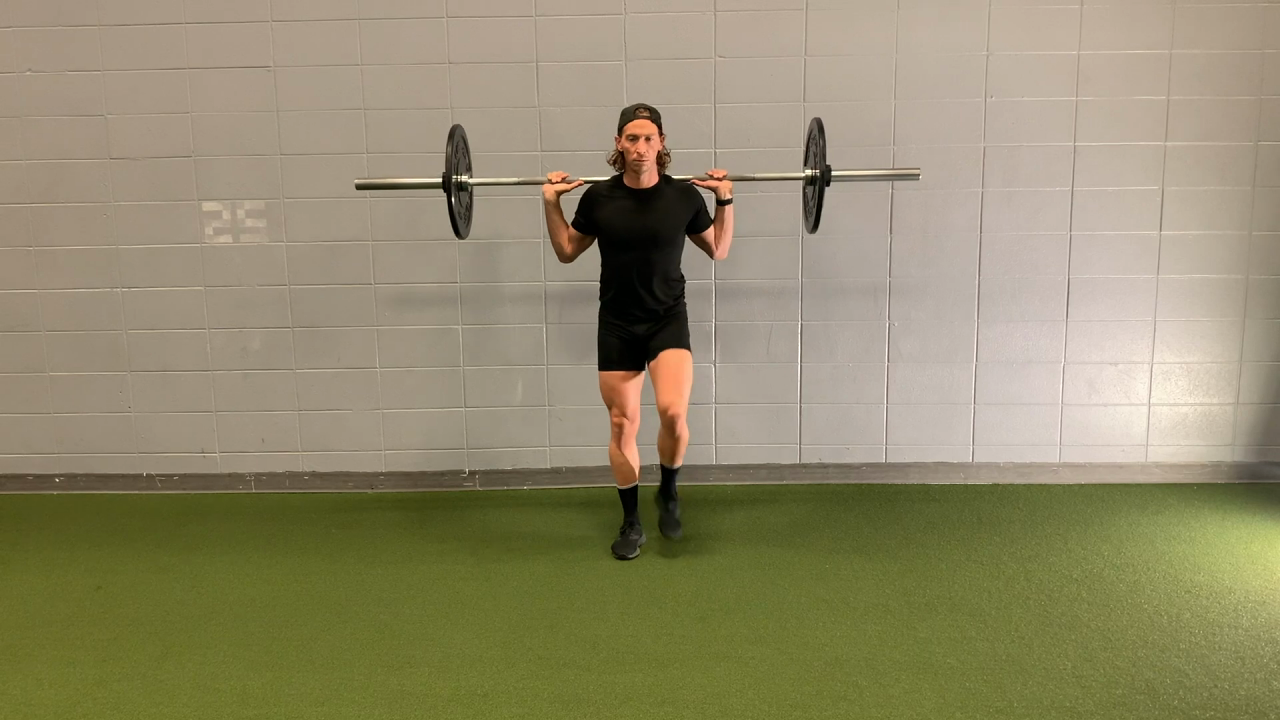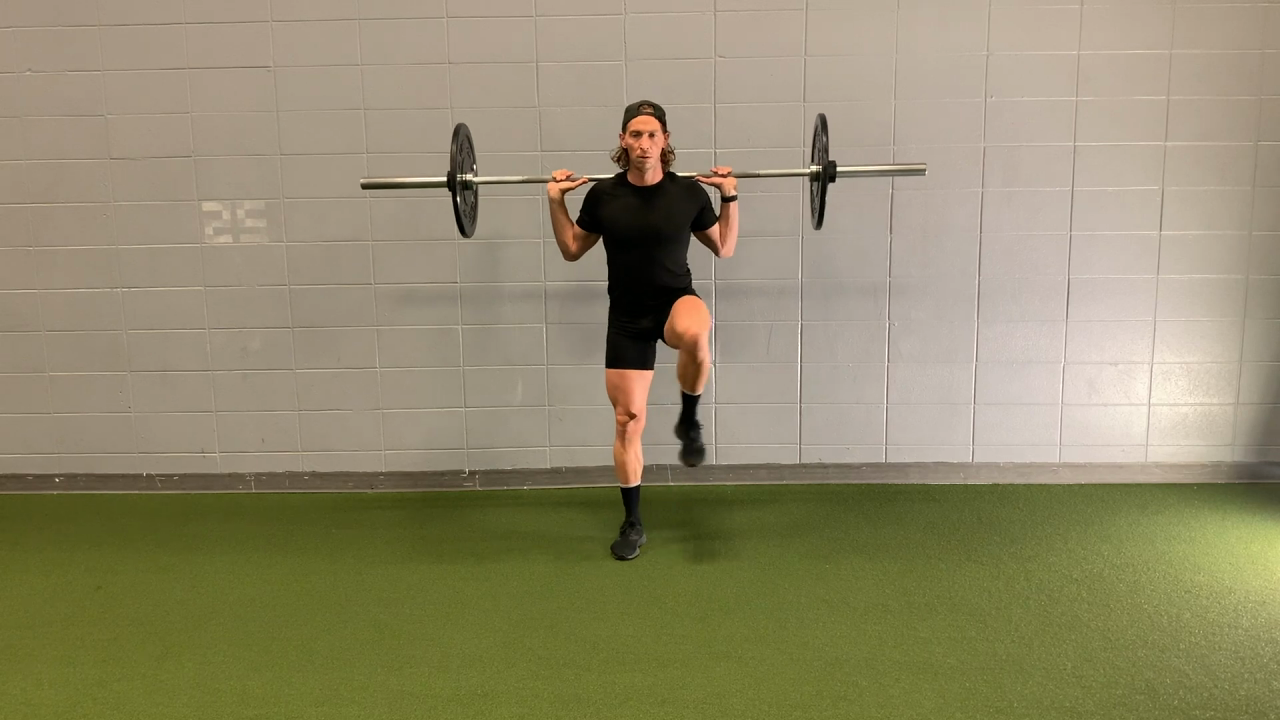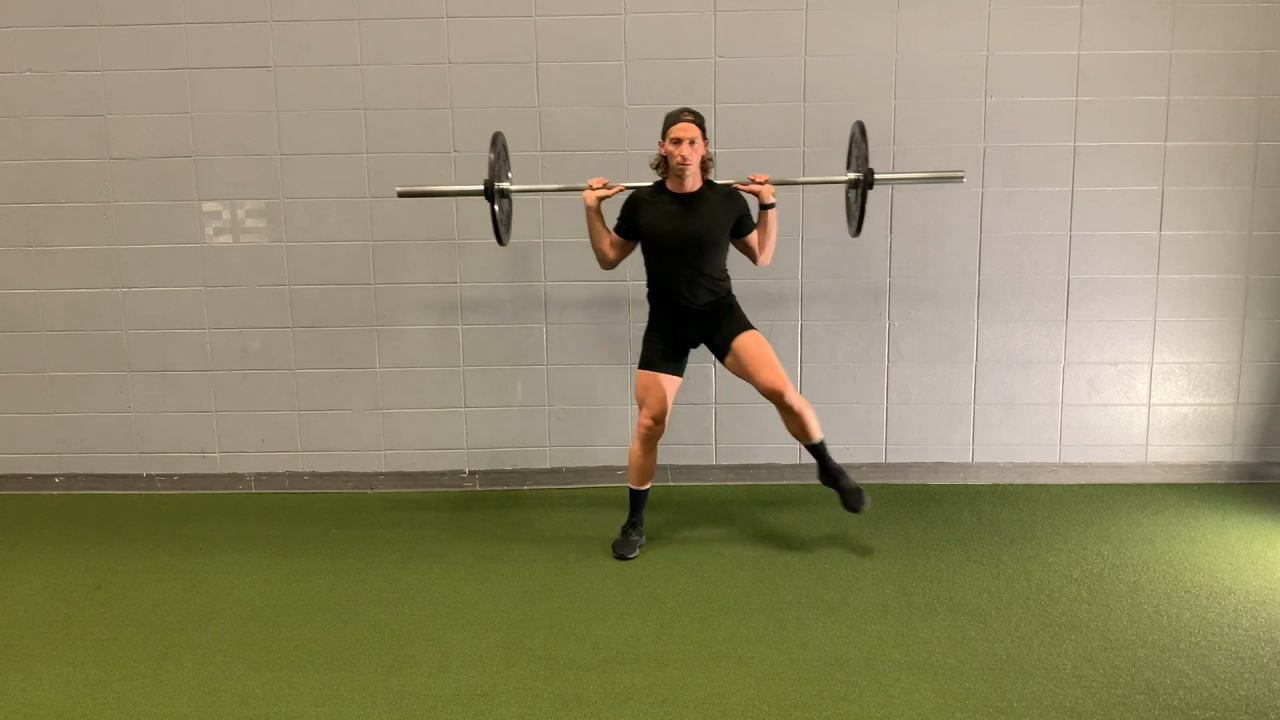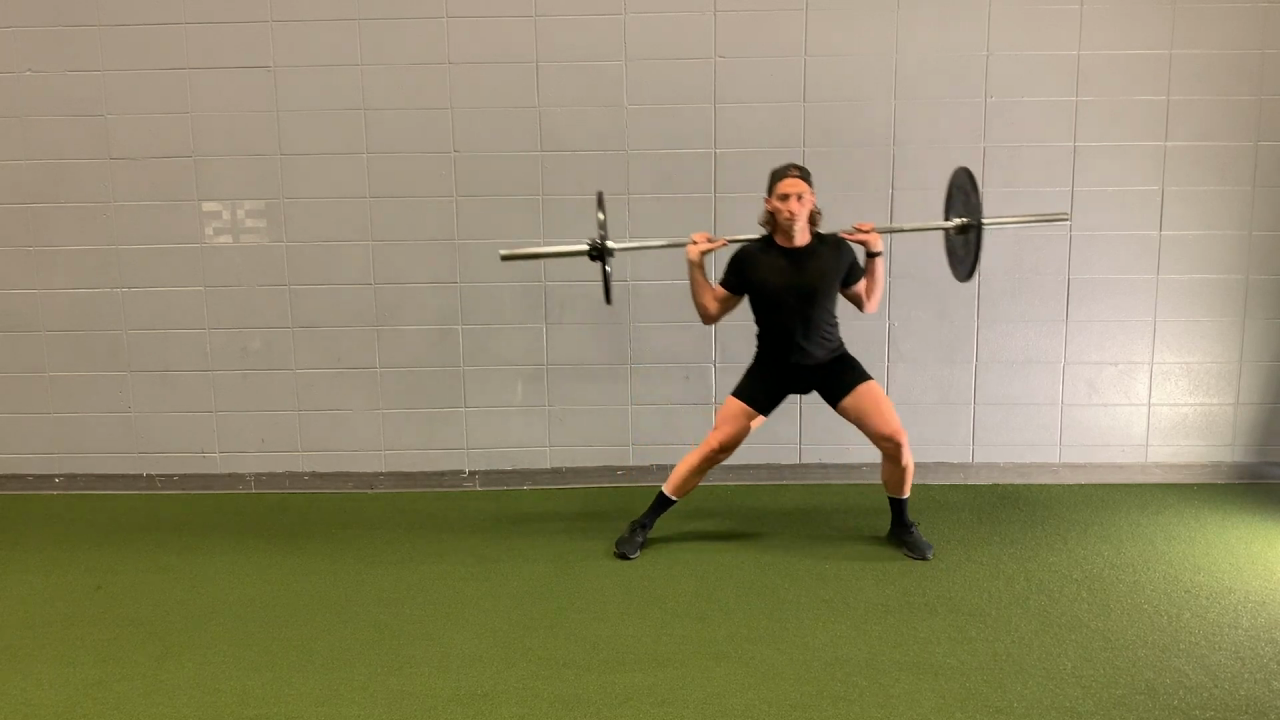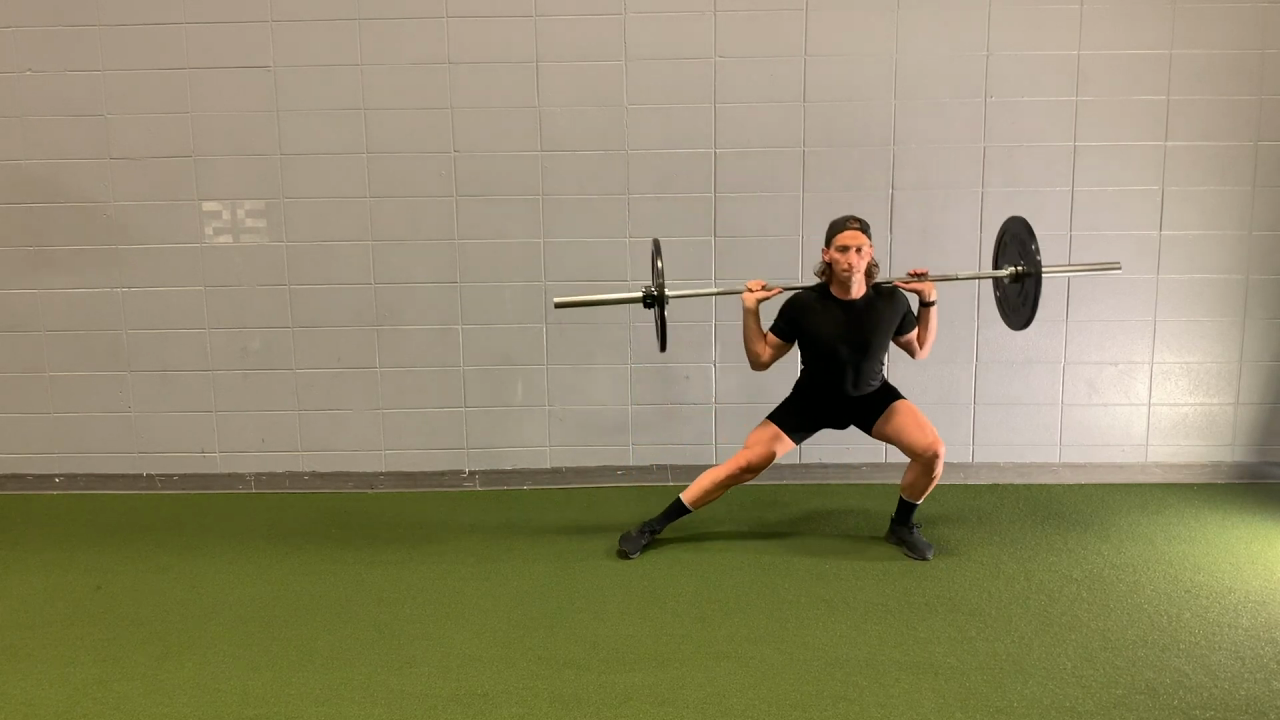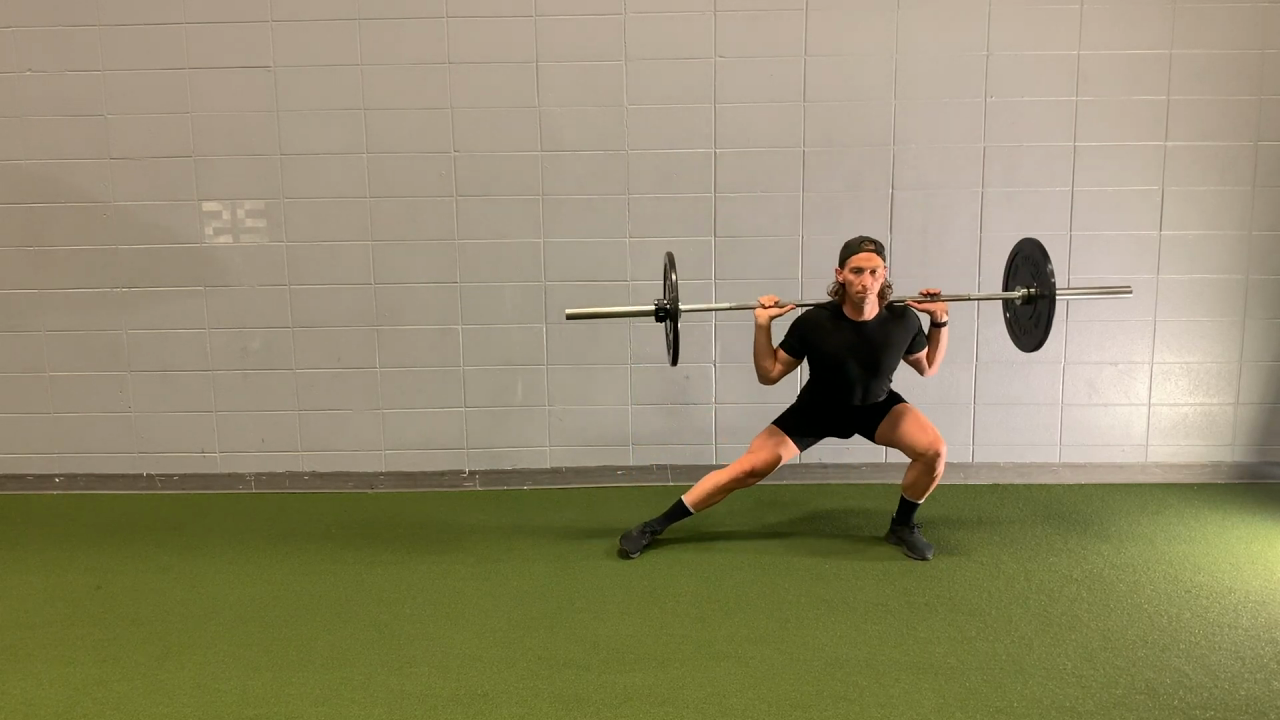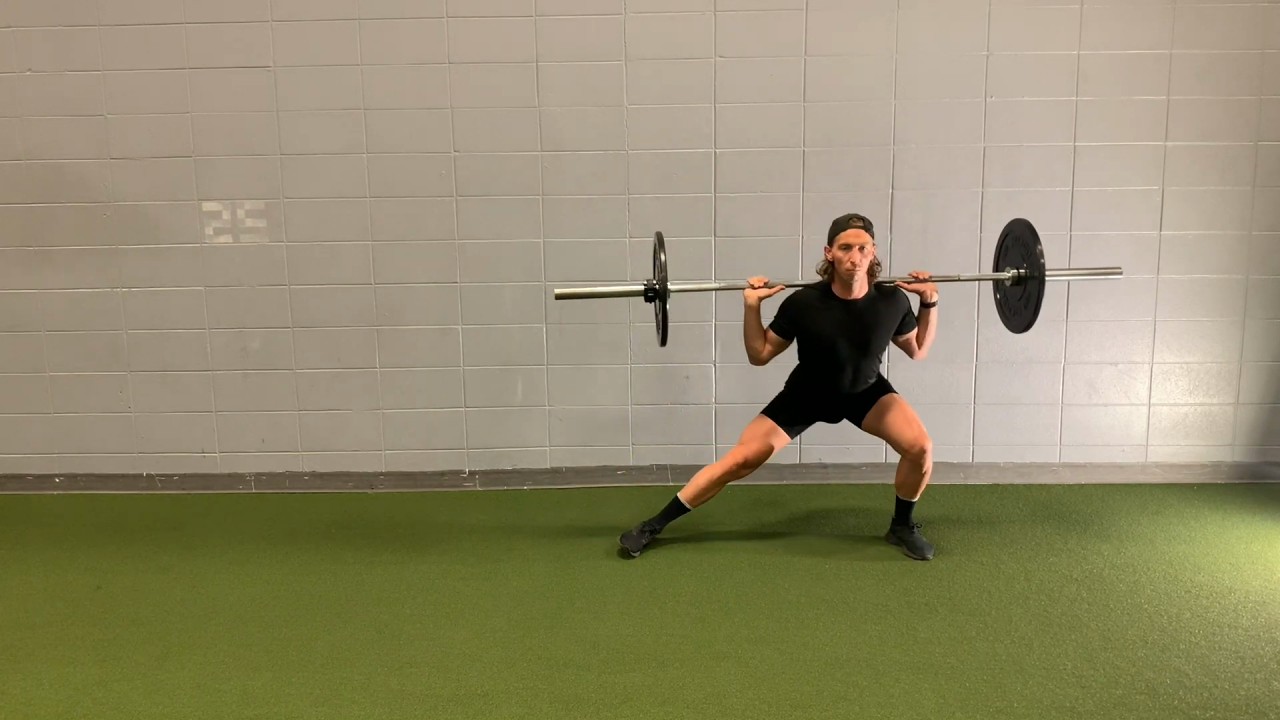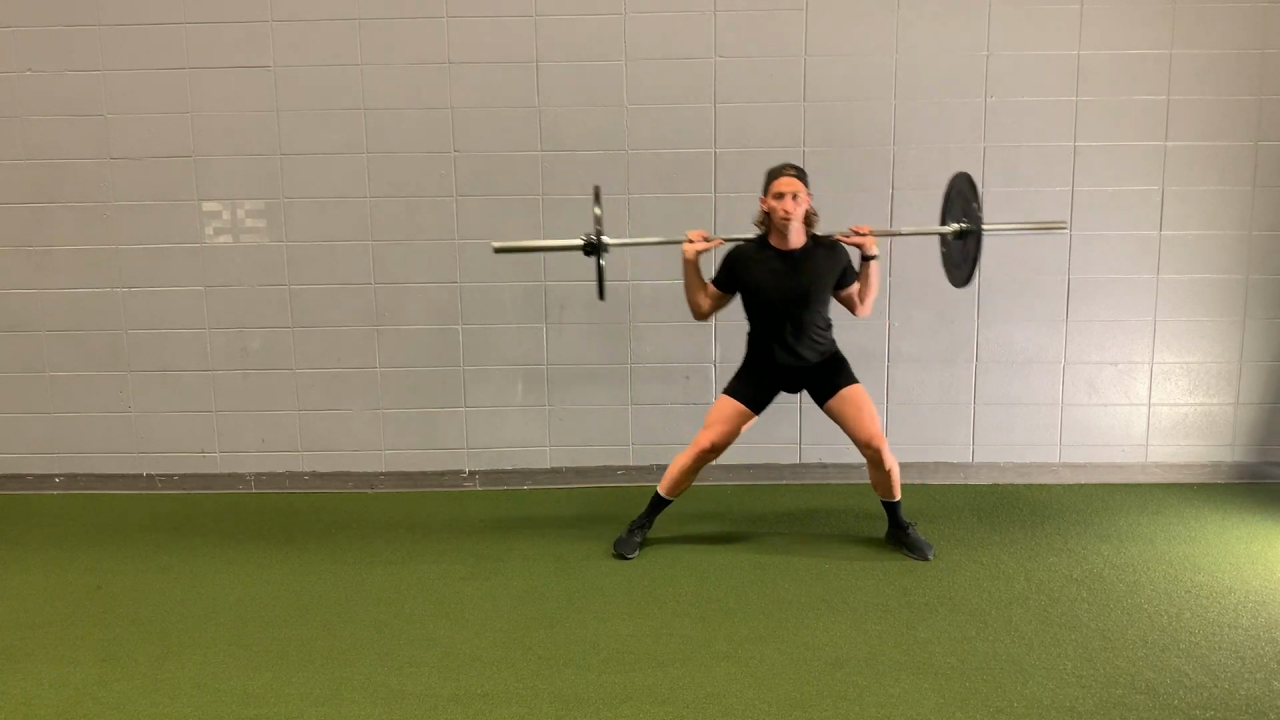
dt=0.4s
person 1, frame 1
left shoulder: (684, 196)
right shoulder: (598, 197)
left elbow: (718, 250)
right elbow: (566, 252)
left wrist: (725, 201)
right wrist: (550, 204)
left hip: (667, 317)
right hip: (617, 322)
left knee: (674, 412)
right knee: (623, 423)
left ankle: (668, 488)
right ankle: (631, 523)
person 1, frame 2
left shoulder: (688, 192)
right shoulder: (602, 195)
left elbow: (724, 248)
right elbow: (572, 249)
left wrist: (729, 197)
right wrist: (556, 201)
left hip: (676, 300)
right hip: (627, 316)
left knee: (697, 336)
right knee: (627, 421)
left ankle: (689, 422)
right ankle: (632, 524)
person 1, frame 3
left shoulder: (727, 200)
right shoulder: (641, 203)
left elbow: (761, 256)
right elbow: (608, 259)
left wrist: (768, 205)
right wrist: (592, 210)
left hip: (720, 313)
right hip: (666, 323)
left knee: (779, 390)
right knee: (650, 423)
left ankle: (831, 470)
right ankle: (634, 524)
person 1, frame 4
left shoulder: (837, 250)
right shoulder: (752, 257)
left elbow: (868, 303)
right elbow: (710, 313)
left wrist: (874, 254)
right wrist: (695, 265)
left hip: (831, 362)
right hip: (773, 366)
left knee: (894, 438)
right knee: (716, 445)
left ankle: (901, 526)
right ankle: (643, 524)
person 1, frame 5
left shoulder: (891, 301)
right shoulder: (804, 305)
left elbow: (919, 350)
right elbow: (760, 359)
left wrist: (928, 302)
right wrist: (750, 310)
left hip: (871, 396)
right hip: (811, 401)
left knee: (931, 450)
right knee: (743, 464)
left ankle: (902, 526)
right ankle: (652, 526)
person 1, frame 6
left shoulder: (903, 320)
right shoulder: (814, 322)
left elbow: (927, 367)
right elbow: (769, 374)
left wrist: (939, 323)
right wrist: (762, 326)
left hip: (876, 406)
right hip: (816, 410)
left knee: (933, 449)
right knee: (747, 469)
left ankle: (902, 526)
right ankle: (654, 526)
person 1, frame 7
left shoulder: (892, 301)
right shoulder: (804, 303)
left elbow: (917, 350)
right elbow: (760, 355)
left wrist: (930, 302)
right wrist: (752, 307)
left hip: (865, 391)
right hip: (805, 395)
left knee: (919, 446)
right knee: (740, 460)
left ankle: (902, 526)
right ankle: (654, 524)
person 1, frame 8
left shoulder: (824, 251)
right shoulder: (743, 257)
left elbow: (860, 308)
right elbow: (702, 310)
left wrist: (871, 258)
right wrist: (692, 261)
left hip: (822, 362)
right hip: (761, 366)
left knee: (875, 444)
right knee: (706, 445)
left ankle: (899, 527)
right ankle: (642, 524)
